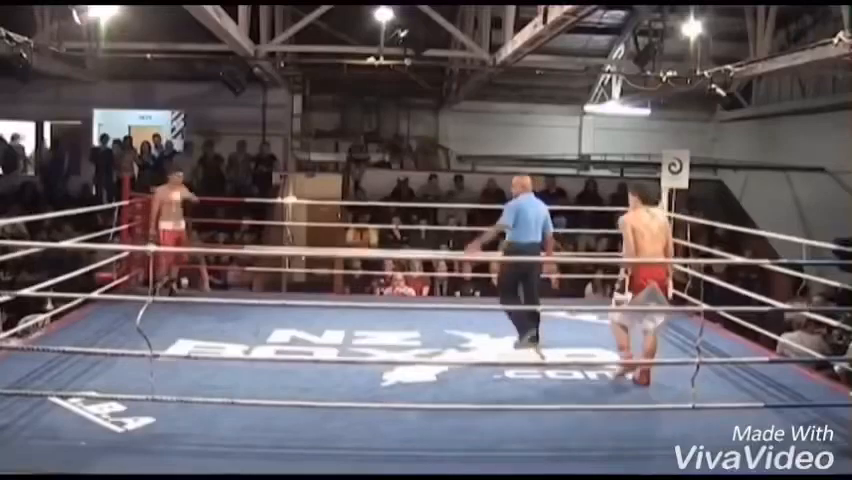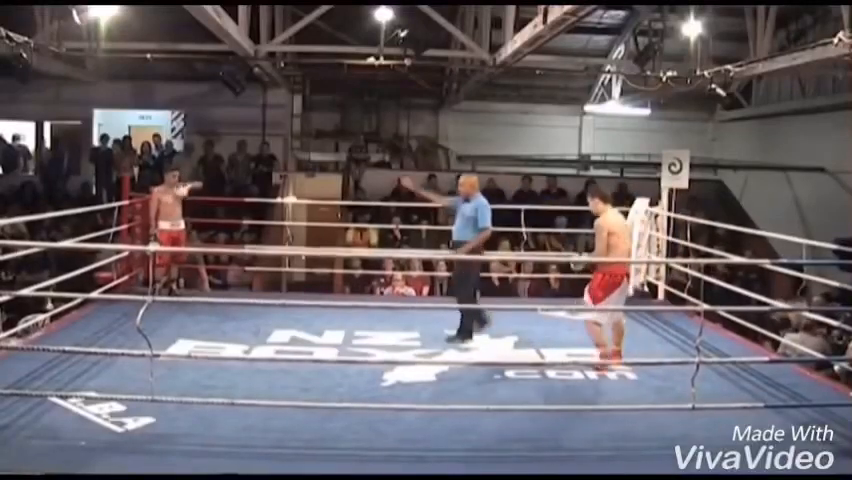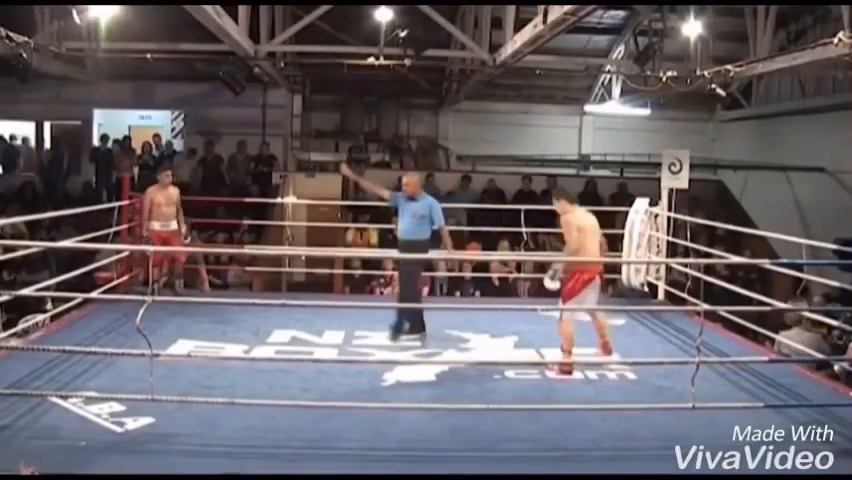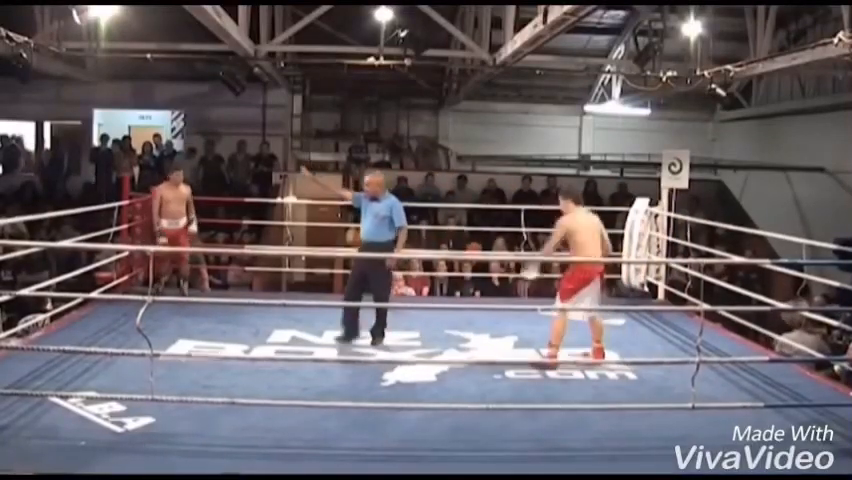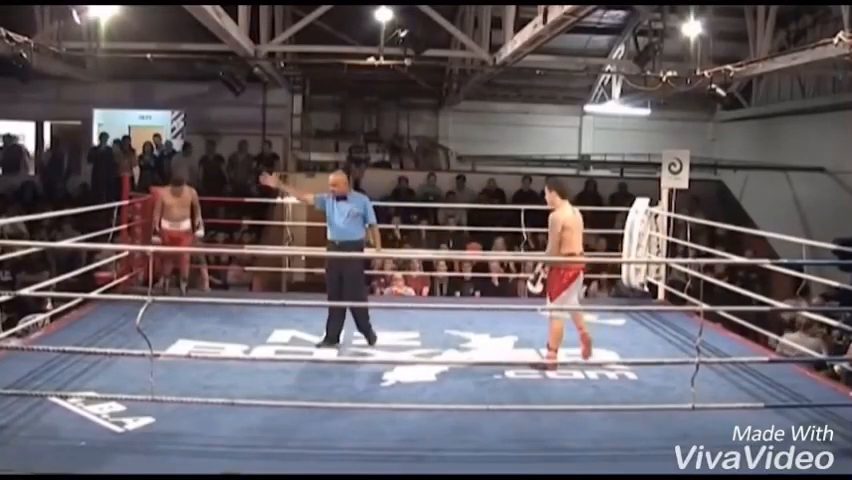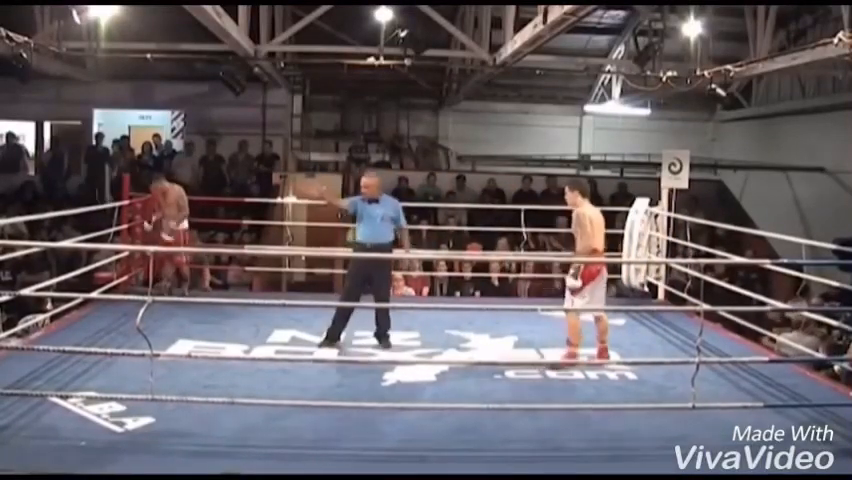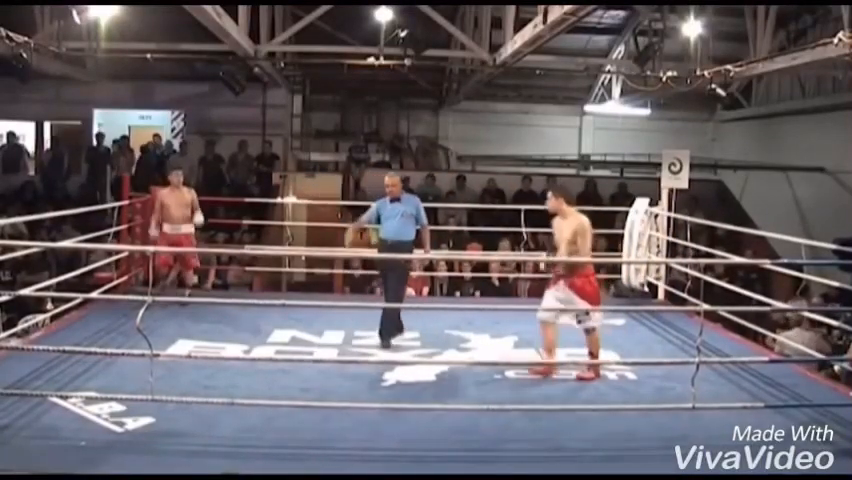
dt=0.7s
person 1, frame 1
left shoulder: (627, 219)
right shoulder: (663, 218)
left elbow: (629, 251)
right elbow: (669, 252)
left wrist: (625, 275)
right wrist: (668, 275)
left hip: (639, 273)
right hip: (659, 273)
left knee: (620, 320)
right knee: (652, 326)
left ankle: (627, 359)
right ankle: (645, 372)
person 1, frame 2
left shoulder: (602, 222)
right shoulder: (620, 218)
left elbow: (600, 254)
left hip: (608, 272)
right hip: (622, 271)
left knee: (592, 316)
right knee: (616, 314)
left ankle: (605, 353)
right ankle: (615, 354)
person 1, frame 3
left shoulder: (567, 218)
right shoulder: (589, 216)
left elbow: (572, 247)
right elbow: (602, 246)
left wrist: (558, 266)
left hip: (581, 269)
right hip: (596, 267)
left knee: (565, 315)
right knee: (592, 308)
left ankle: (566, 362)
right ankle: (606, 346)
person 1, frame 4
left shoulder: (565, 221)
right shoulder: (594, 218)
left elbow: (550, 247)
right elbow: (608, 247)
left hip: (581, 268)
right hip: (597, 267)
left knee: (561, 311)
right knee: (592, 311)
left ankle: (552, 356)
right ankle: (598, 352)
person 1, frame 5
left shoulder: (556, 216)
right shoulder: (576, 212)
left elbow: (553, 249)
left wrist: (540, 268)
left hip: (563, 266)
right hip: (577, 263)
left knee: (555, 313)
right knee: (571, 304)
left ankle: (551, 358)
right ankle: (585, 338)
person 1, frame 6
left shoulder: (580, 212)
right shoulder: (596, 212)
left elbow: (587, 243)
left wrist: (577, 266)
left hip: (587, 264)
right hip: (599, 263)
left knee: (572, 309)
right knee: (598, 310)
left ankle: (572, 353)
right ankle: (602, 352)
person 1, frame 7
left shoulder: (581, 222)
right shoulder: (556, 222)
left elbow: (584, 255)
left wrist: (558, 262)
right wrist: (554, 265)
left hip: (582, 277)
right hip: (562, 278)
left knee: (588, 325)
right knee: (546, 318)
left ankle: (594, 366)
right ankle: (548, 364)
person 2, frame 1
left shoulder: (515, 204)
right shoulder: (542, 206)
left elbow: (499, 227)
right elbow: (549, 236)
left wrist: (477, 243)
right wrist: (548, 259)
left hip: (515, 252)
right hip: (534, 253)
left knee: (507, 294)
right knee: (531, 296)
left ankle: (525, 328)
right ankle: (532, 336)
person 2, frame 2
left shoulder: (481, 205)
right shoulder: (462, 201)
left elbow: (487, 231)
right elbow: (441, 200)
left wrist: (466, 248)
right wrist: (416, 189)
left hip: (470, 252)
right hip: (461, 250)
left knee: (465, 292)
right knee: (461, 289)
left ankle: (465, 333)
right ankle: (479, 319)
person 2, frame 3
left shoulder: (431, 203)
right shoulder: (401, 199)
left elbow: (442, 228)
right elbow: (377, 190)
left wrist: (450, 251)
right wrist: (353, 176)
left hip: (418, 248)
right hip: (403, 247)
left knee: (406, 288)
right knee: (411, 288)
left ankle: (399, 326)
right ankle: (417, 326)
person 2, frame 4
left shoulder: (393, 203)
right shoulder: (364, 199)
left elbow: (402, 230)
right elbow: (341, 192)
left wrist: (396, 253)
right wrist: (313, 178)
left hip: (382, 251)
right hip: (364, 249)
left knee: (380, 295)
right knee: (352, 291)
left ankle: (378, 332)
right ankle: (350, 331)
person 2, frame 5
left shoulder: (362, 201)
right shoulder: (327, 200)
left elbow: (372, 226)
right elbow: (303, 196)
left wrist: (378, 251)
right wrist: (279, 185)
left hip: (354, 251)
right hip: (334, 250)
left knee: (356, 294)
right knee: (334, 296)
left ankle: (367, 331)
right ankle: (332, 337)
person 2, frame 6
left shoulder: (393, 204)
right shoulder: (359, 202)
left elbow: (402, 228)
right elbow: (340, 203)
left wrist: (406, 251)
right wrist: (323, 195)
left hip: (382, 253)
right hip: (361, 251)
left knee: (382, 296)
right knee: (349, 294)
left ankle: (383, 335)
right ankle: (333, 336)
person 2, frame 7
left shoulder: (413, 202)
right shoulder: (380, 204)
left elbow: (423, 225)
right elbow: (365, 220)
left wrist: (426, 246)
right wrist: (352, 229)
left hip: (403, 248)
right hip: (385, 248)
left knee: (395, 291)
right knee: (388, 290)
left ankle: (386, 333)
right ankle: (396, 326)
person 3, frame 1
left shoulder: (182, 190)
right shoulder: (160, 191)
left elbow: (196, 199)
right elbow: (154, 212)
left wrist: (185, 195)
right wrist: (152, 230)
left hip: (180, 227)
right hip: (166, 228)
left knee: (176, 259)
right knee: (166, 259)
left ankle: (172, 286)
right ankle: (159, 285)
person 3, frame 2
left shoulder: (179, 187)
right shoulder: (157, 191)
left elbow: (199, 185)
right elbow: (152, 213)
left wrist: (188, 186)
right wrist: (153, 230)
left hip: (179, 227)
right hip: (164, 228)
left knee: (176, 259)
right knee: (163, 259)
left ankle: (172, 286)
right ankle: (157, 287)
person 3, frame 3
left shoulder: (175, 191)
right shoulder: (150, 192)
left elbow: (179, 210)
right elbow: (145, 214)
left wrist: (183, 226)
right wrist: (145, 232)
left hip: (173, 228)
right hip: (156, 229)
left knee: (180, 257)
right knee: (156, 260)
left ankle: (177, 282)
right ankle: (156, 288)
person 3, frame 4
left shoulder: (187, 189)
right shoulder: (160, 189)
left elbow: (190, 206)
right elbow: (155, 210)
left wrist: (192, 219)
right wrist: (157, 228)
left hip: (182, 227)
right hip: (165, 226)
left knee: (184, 256)
right knee: (164, 256)
left ankle: (184, 284)
right ankle: (162, 281)
person 3, frame 5
left shoulder: (191, 192)
right shoulder: (163, 193)
left elbow: (196, 207)
right elbow: (157, 211)
left wrist: (198, 222)
right wrist: (155, 228)
left hip: (185, 227)
right hip: (167, 227)
left knee: (184, 257)
right knee: (168, 257)
left ankle: (183, 285)
right ankle: (165, 283)
person 3, frame 6
left shoulder: (178, 191)
right shoulder: (158, 193)
left elbow: (185, 212)
left wrist: (173, 226)
right wrist: (153, 219)
left hip: (179, 228)
right hip: (165, 228)
left knee: (180, 259)
right knee: (167, 258)
left ankle: (185, 285)
right ankle: (166, 286)
person 3, frame 7
left shoulder: (190, 193)
right shoulder: (161, 194)
left elbow: (197, 209)
right elbow: (156, 213)
left wrist: (198, 215)
right wrist: (153, 227)
left hip: (186, 232)
right hip: (167, 232)
left knee: (188, 265)
right knee: (162, 263)
left ankle: (187, 293)
right ankle: (164, 285)
